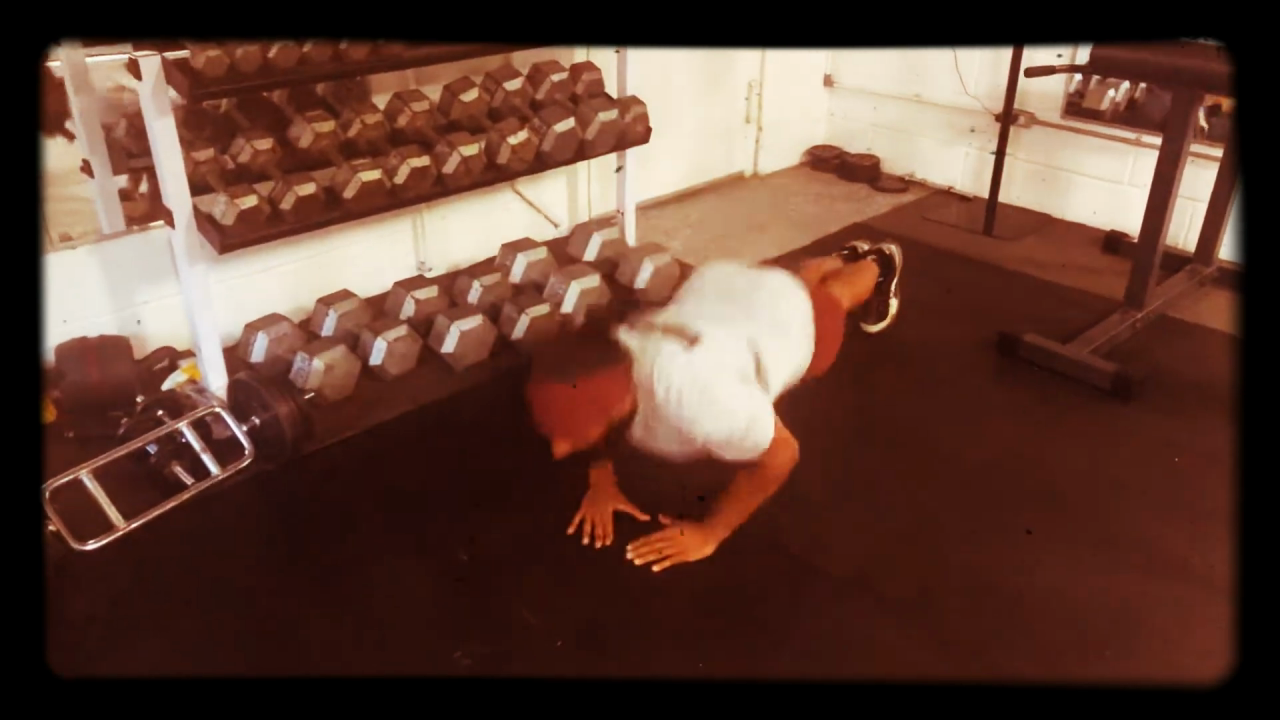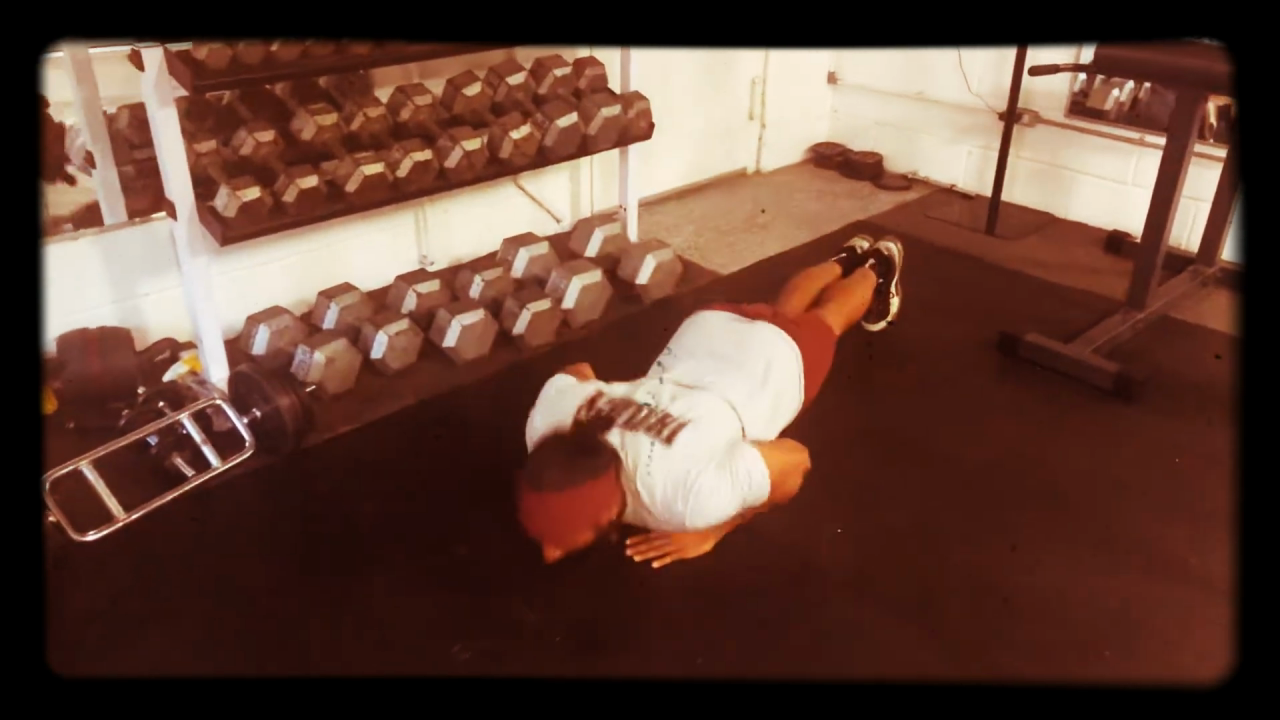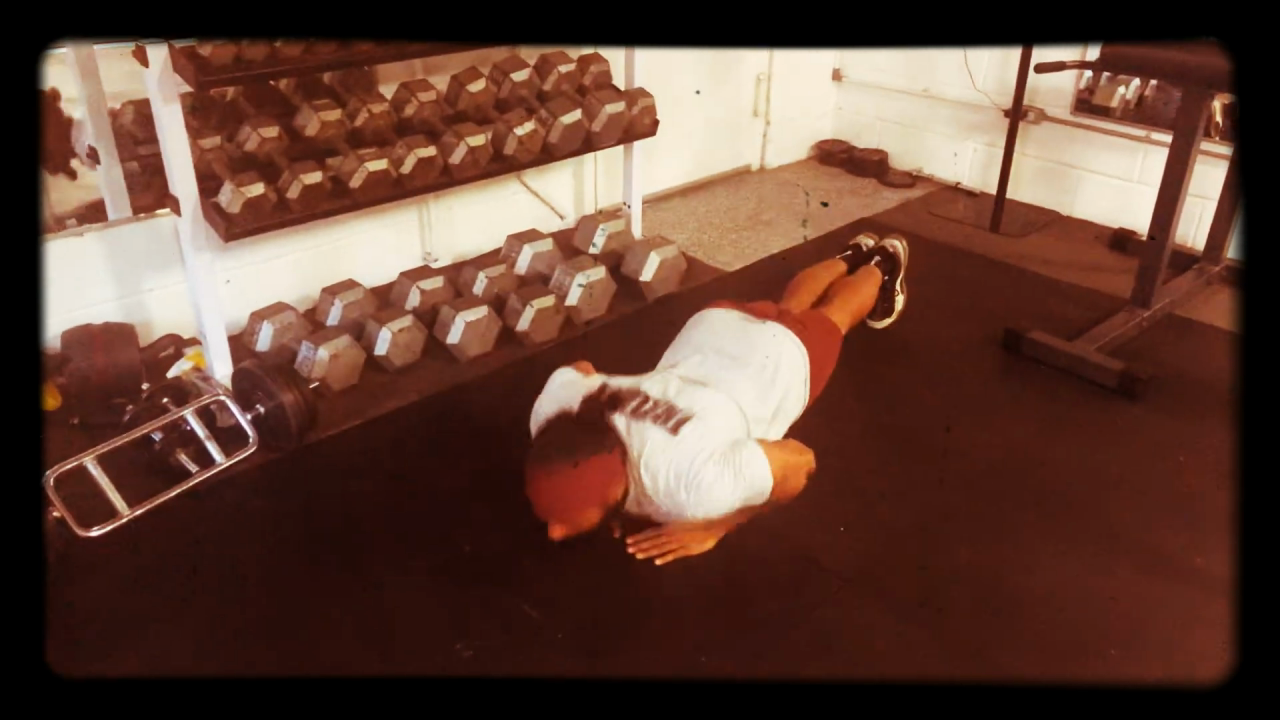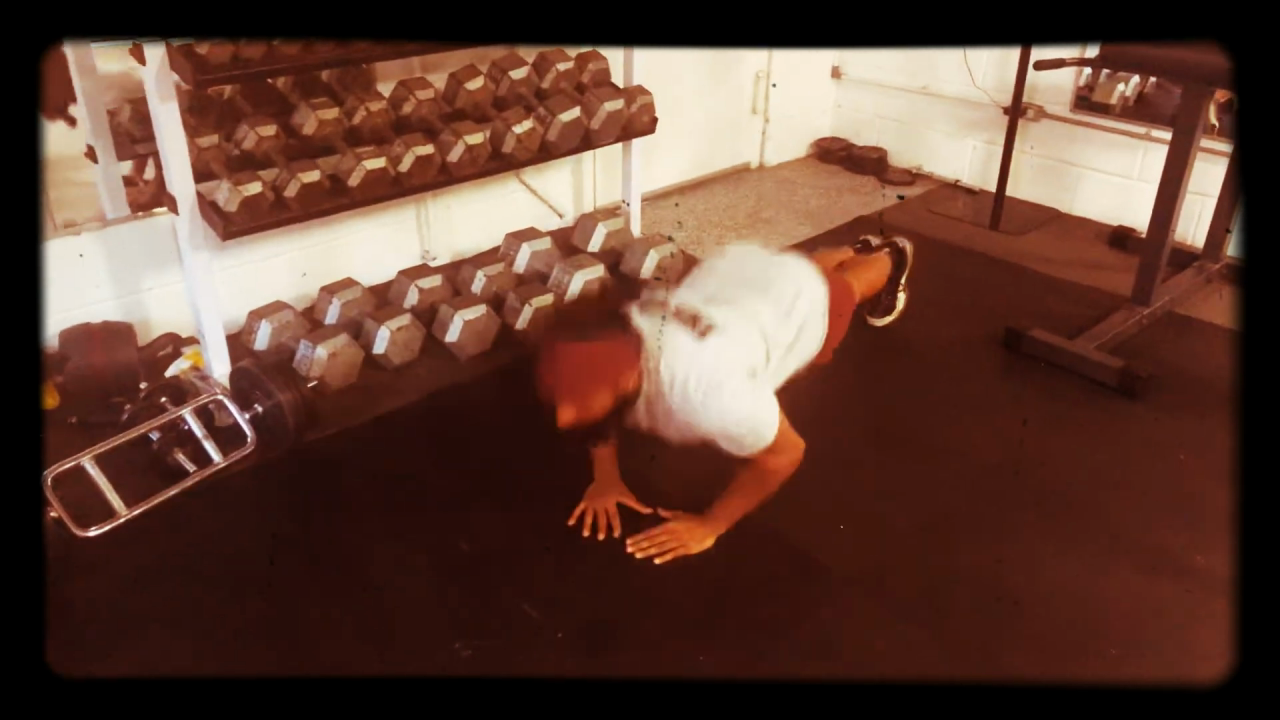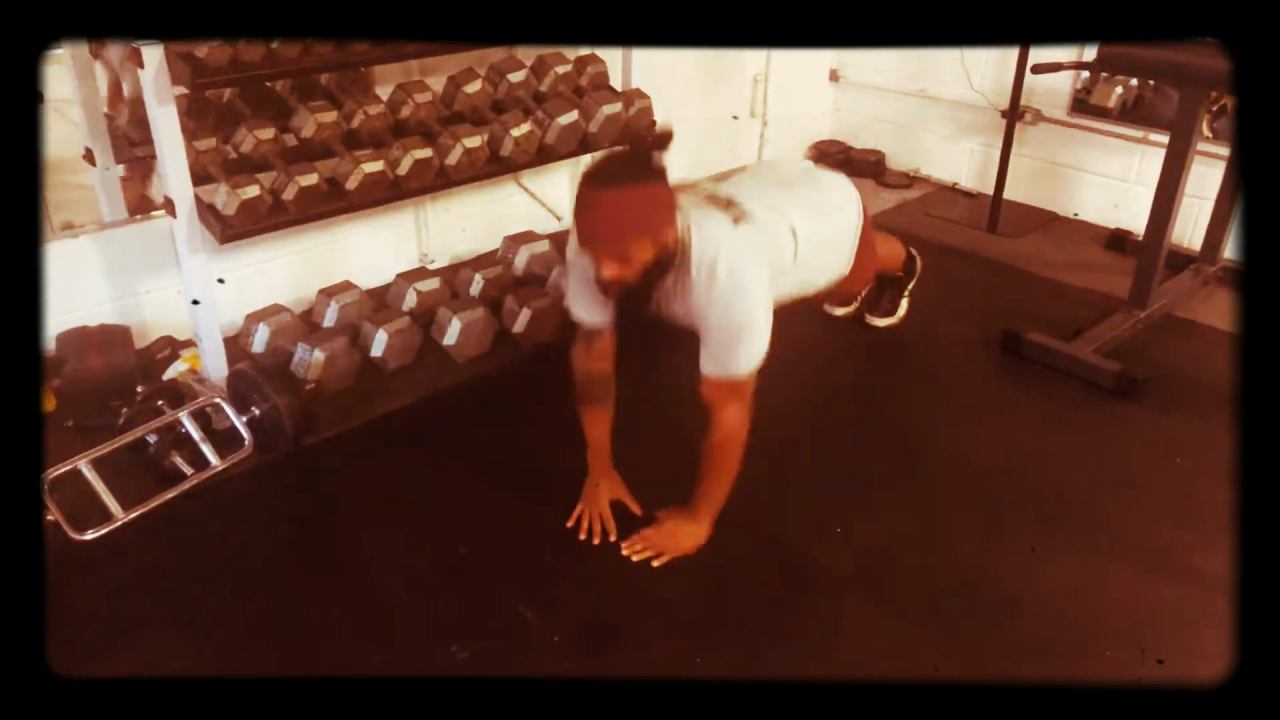
dt=0.2s
person 1, frame 1
left shoulder: (697, 407)
right shoulder: (566, 366)
left elbow: (780, 453)
left wrist: (711, 532)
right wrist: (602, 484)
left hip: (786, 325)
right hip: (713, 290)
left knee: (831, 299)
left ankle: (879, 262)
right ankle: (849, 255)
person 1, frame 2
left shoulder: (683, 495)
right shoulder: (548, 426)
left elbow: (796, 462)
left wrist: (710, 532)
left hip: (777, 358)
right hip: (707, 331)
left knee: (826, 316)
right knee: (785, 309)
left ankle: (878, 265)
right ankle: (849, 257)
person 1, frame 3
left shoulder: (687, 484)
right shoulder: (555, 406)
left elbow: (800, 464)
left wrist: (712, 528)
left hip: (784, 353)
right hip: (712, 328)
left knee: (831, 315)
right knee: (795, 301)
left ankle: (883, 262)
right ankle: (855, 254)
person 1, frame 4
left shoulder: (703, 391)
left elbow: (787, 452)
left wrist: (710, 525)
right wrist: (605, 479)
left hip: (802, 294)
right hip: (730, 268)
left knee: (848, 286)
left ankle: (891, 255)
right ankle: (860, 248)
person 1, frame 5
left shoulder: (726, 270)
right shoulder: (599, 246)
left elbow: (729, 413)
right elbow: (591, 353)
left wrist: (697, 521)
right wrist: (599, 474)
left hip: (831, 224)
left knee: (871, 256)
left ankle: (903, 263)
